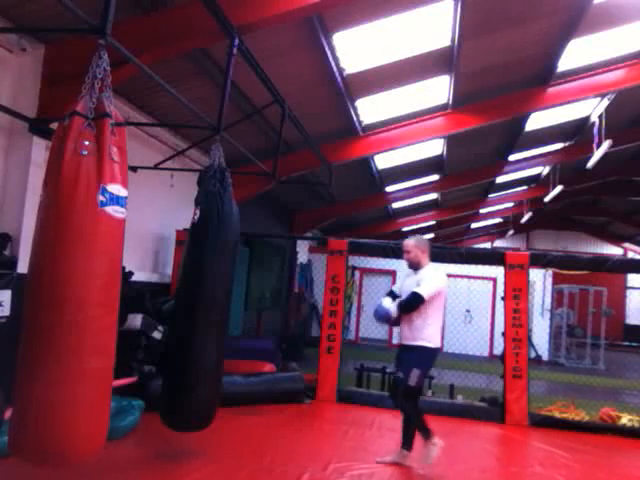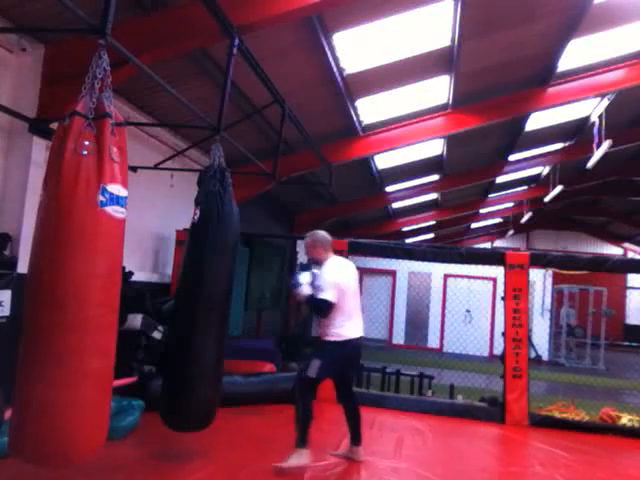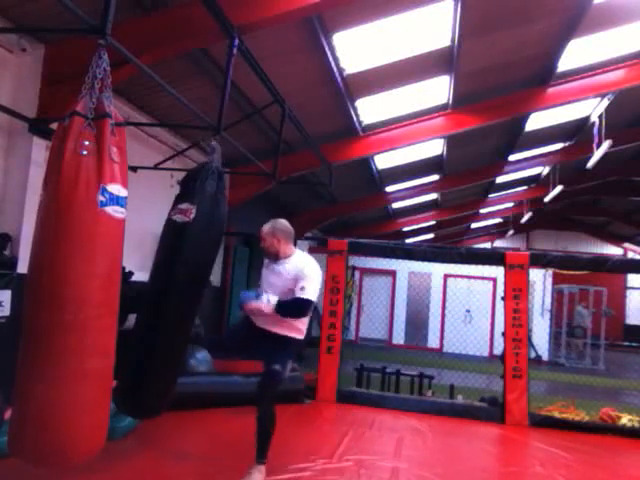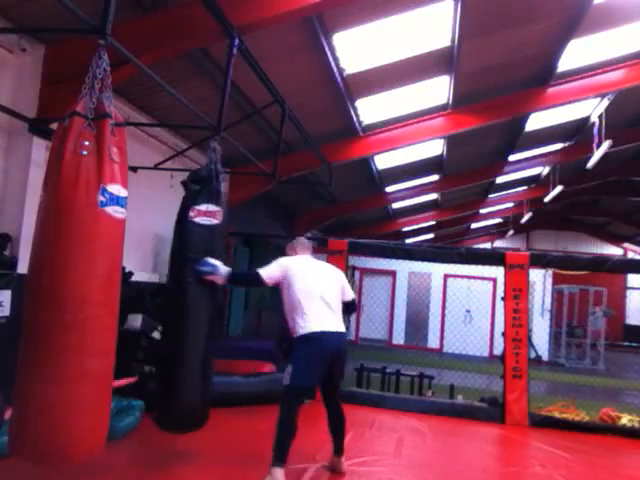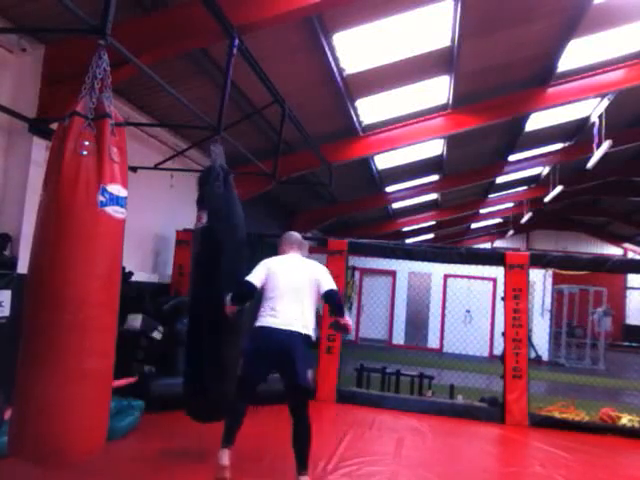
dt=1s
person 1, frame 1
left shoulder: (433, 276)
right shoulder: (409, 275)
left elbow: (411, 303)
right elbow: (391, 297)
left wrist: (396, 307)
left hip: (422, 347)
right hip: (407, 344)
left knee: (399, 394)
right knee: (408, 397)
left ankle: (430, 439)
right ankle: (405, 452)
person 1, frame 2
left shoulder: (329, 273)
right shoulder: (347, 265)
left elbow: (322, 309)
left wrist: (304, 293)
right wrist: (317, 283)
left hip: (336, 342)
right hip: (354, 339)
left knee: (303, 389)
right knee: (344, 392)
left ankle: (302, 451)
right ankle: (355, 448)
person 1, frame 3
left shoulder: (307, 268)
right shoulder: (271, 258)
left elbow: (303, 307)
left wrist: (266, 303)
right wrist: (254, 302)
left hip: (285, 339)
right hip: (257, 326)
left knee: (265, 398)
right knee: (219, 348)
person 1, frame 4
left shoulder: (287, 264)
right shoulder: (334, 271)
left elbow: (254, 278)
right elbow: (352, 306)
left wrist: (223, 273)
left hip: (311, 340)
right hip: (338, 339)
left knee: (290, 406)
right knee: (332, 400)
right ankle: (338, 459)
person 1, frame 5
left shoulder: (269, 264)
right shoulder: (317, 269)
left elbow: (246, 290)
right elbow: (333, 300)
left wrist: (230, 303)
right wrist: (342, 318)
left hip: (265, 335)
right hip: (299, 340)
left knee: (243, 395)
right knee: (299, 410)
left ankle: (225, 454)
